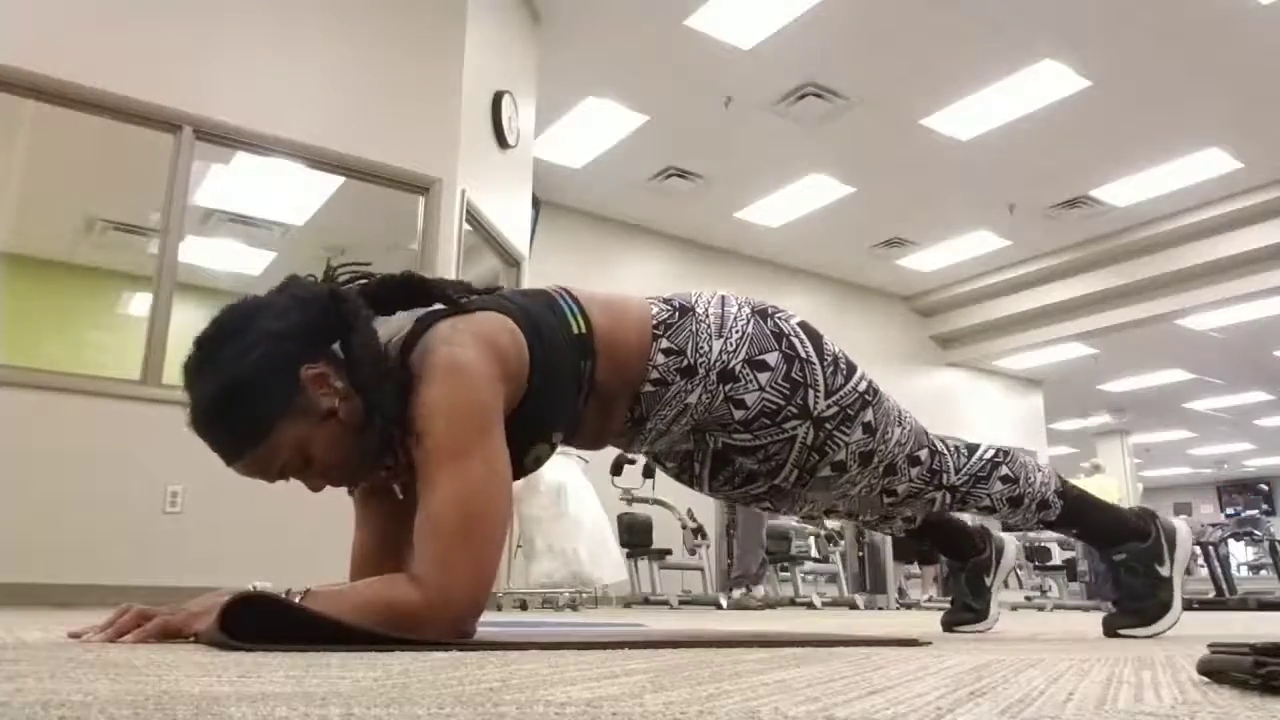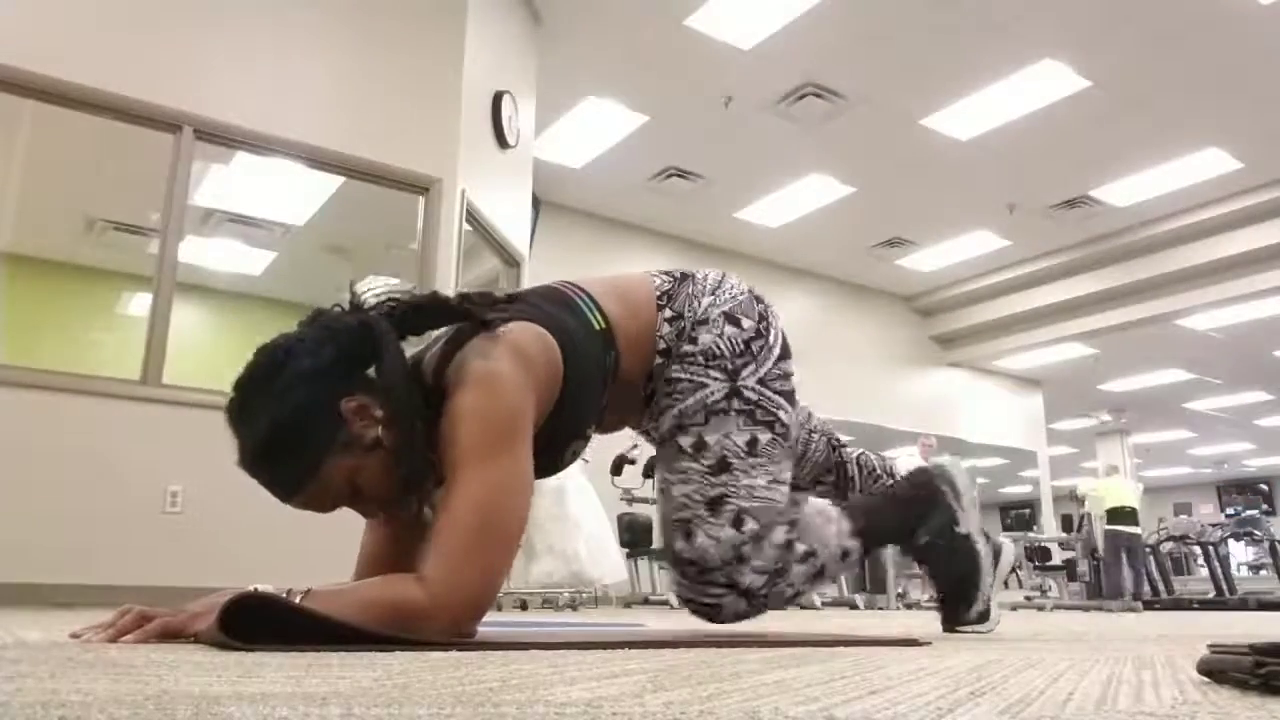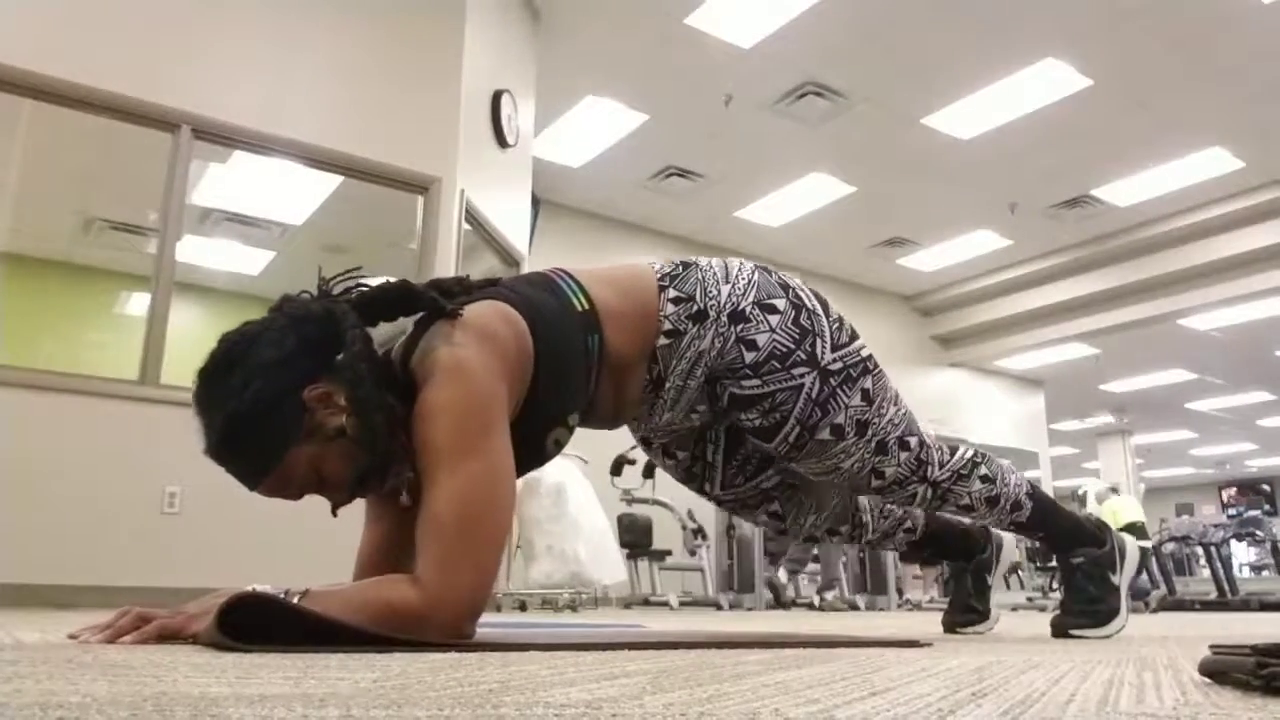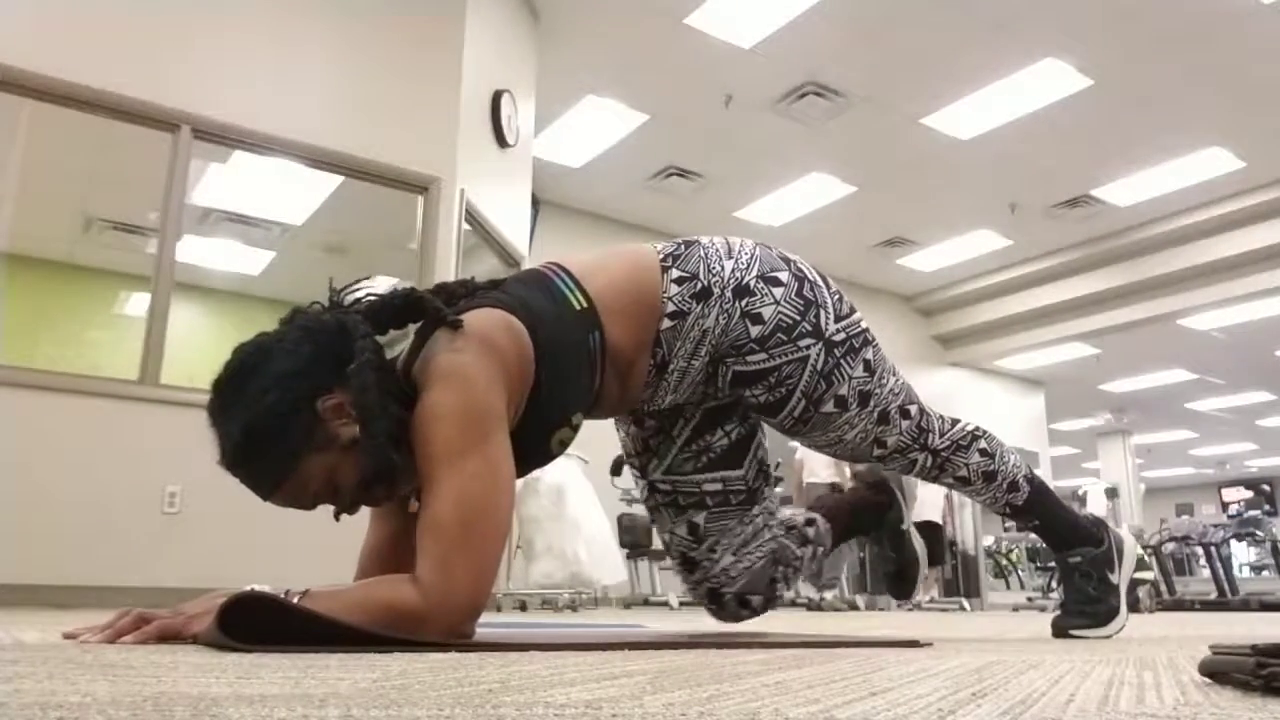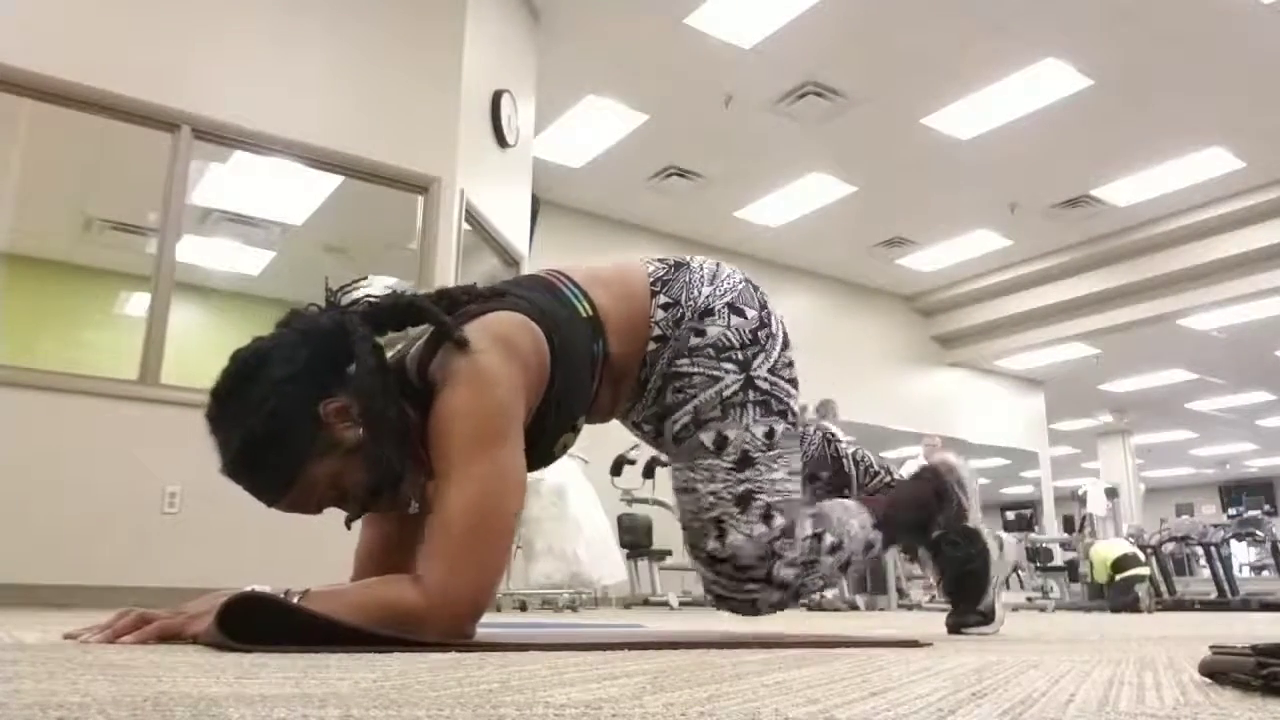
dt=0.7s
person 1, frame 1
left shoulder: (449, 372)
right shoulder: (381, 406)
left elbow: (445, 604)
right elbow: (381, 588)
left wrist: (242, 606)
right wrist: (245, 608)
left hip: (740, 365)
right hip: (683, 419)
left knee: (921, 467)
right knee: (880, 486)
left ankle: (1141, 537)
right ankle: (976, 555)
person 1, frame 2
left shoulder: (487, 386)
right shoulder: (381, 408)
left elbow: (448, 604)
right elbow: (386, 581)
left hip: (713, 327)
right hip: (649, 371)
left knee: (731, 570)
right knee: (831, 479)
left ankle: (926, 509)
right ankle: (936, 531)
person 1, frame 3
left shoulder: (456, 374)
right shoulder: (398, 407)
left elbow: (445, 606)
right elbow: (385, 586)
left wrist: (250, 606)
left hip: (747, 331)
right hip: (681, 405)
left knee: (908, 471)
right knee: (813, 517)
left ankle: (1090, 544)
right ankle: (961, 545)
person 1, frame 4
left shoulder: (455, 379)
right shoulder: (405, 405)
left elbow: (444, 605)
right elbow: (390, 588)
left hip: (750, 307)
right hip: (675, 385)
left knee: (909, 438)
right knee: (733, 585)
left ankle: (1087, 543)
right ankle: (862, 517)
person 1, frame 5
left shoulder: (471, 383)
right shoulder: (394, 405)
left elbow: (443, 607)
right elbow: (378, 584)
left hip: (709, 318)
right hip: (655, 373)
left knee: (758, 563)
right knee: (811, 480)
left ankle: (928, 502)
right ankle: (963, 555)
